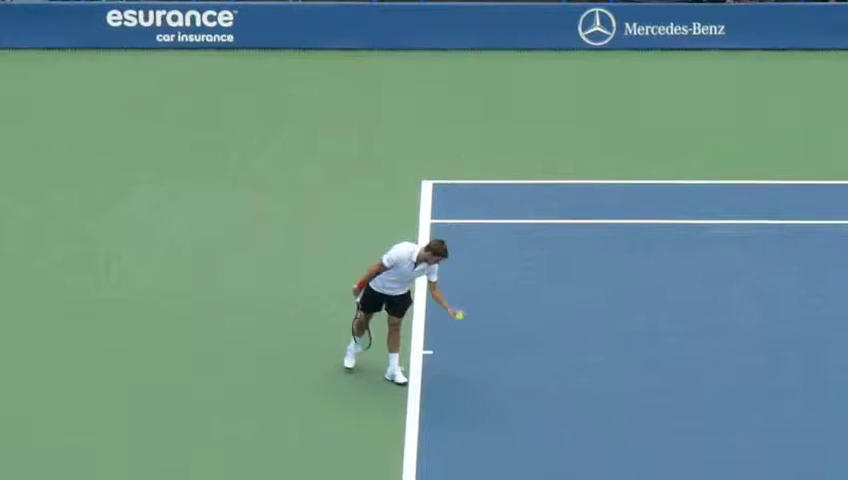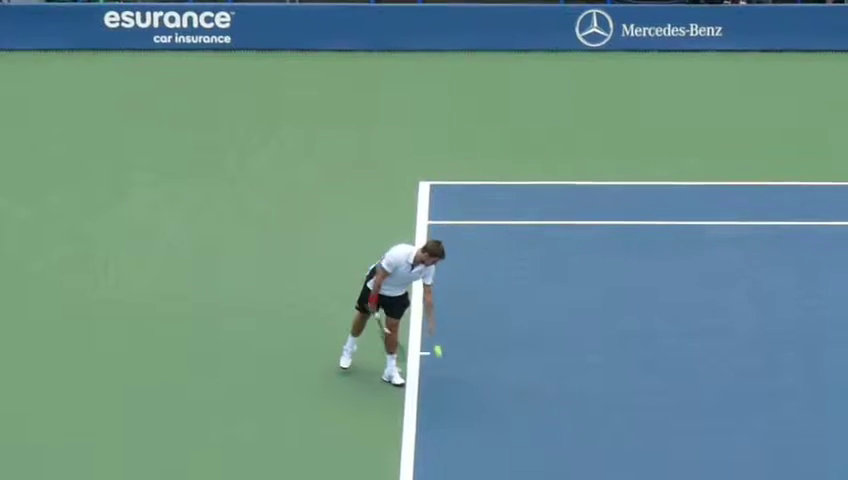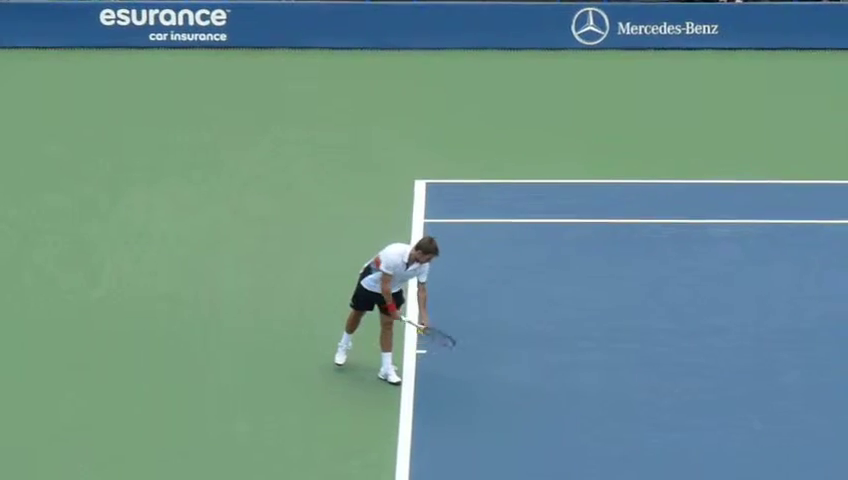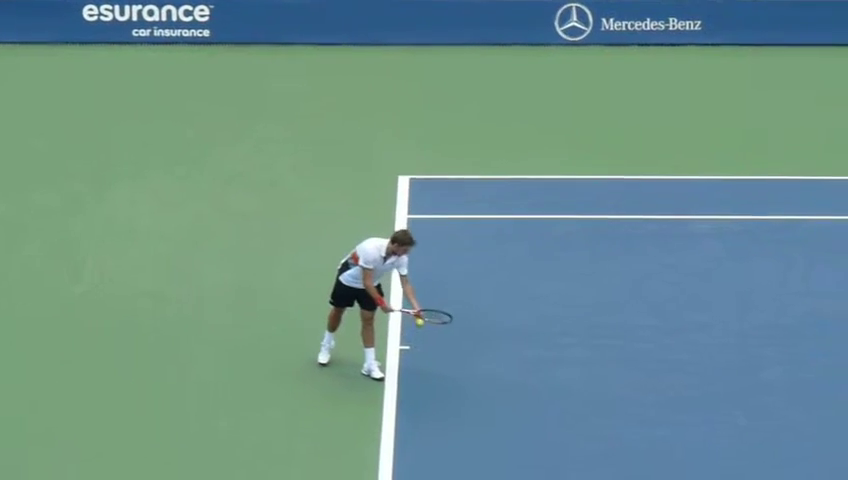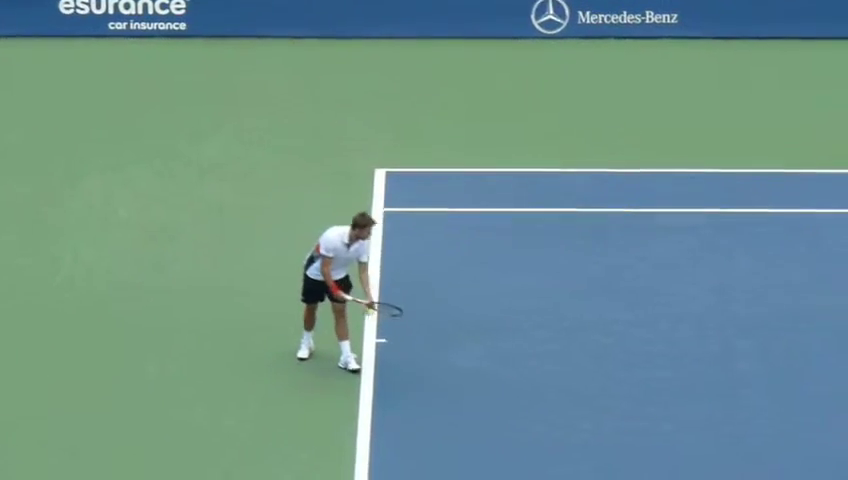
dt=0.3s
person 1, frame 1
left shoulder: (432, 266)
right shoulder: (402, 252)
left elbow: (434, 288)
right elbow: (377, 268)
left wrist: (447, 307)
right wrist: (360, 285)
left hip: (399, 293)
right hip: (377, 287)
left knee: (395, 325)
right knee: (365, 317)
left ankle: (393, 369)
right ankle: (353, 350)
person 1, frame 2
left shoulder: (429, 268)
right shoulder: (398, 254)
left elbow: (428, 293)
right elbow: (380, 279)
left wrist: (430, 321)
right wrist: (372, 301)
left hip: (397, 294)
right hip: (376, 287)
left knee: (393, 326)
right knee: (363, 316)
left ankle: (391, 370)
right ankle: (349, 349)
person 1, frame 3
left shoulder: (423, 265)
right shoulder: (393, 254)
left elbow: (422, 290)
right elbow: (385, 285)
left wrist: (423, 316)
right wrist: (393, 308)
left hip: (393, 291)
right hip: (369, 284)
left knee: (387, 324)
right knee: (356, 314)
left ankle: (386, 369)
right ankle: (344, 346)
person 1, frame 4
left shoulder: (401, 258)
right shoulder: (370, 249)
left elbow: (405, 283)
right elbow: (366, 281)
left wrist: (415, 306)
right wrist: (381, 302)
left hip: (371, 285)
right hip: (347, 281)
left knee: (368, 320)
right knee: (337, 312)
left ankle: (370, 365)
right ankle: (327, 345)
person 1, frame 5
left shoulder: (364, 244)
right shoulder: (332, 237)
left elbow: (363, 271)
right elbow: (324, 269)
left wrist: (368, 295)
right wrist: (334, 290)
left hip: (339, 277)
right hip: (315, 275)
left knee: (340, 313)
right knee: (310, 309)
left ankle: (346, 357)
right ankle: (306, 343)
